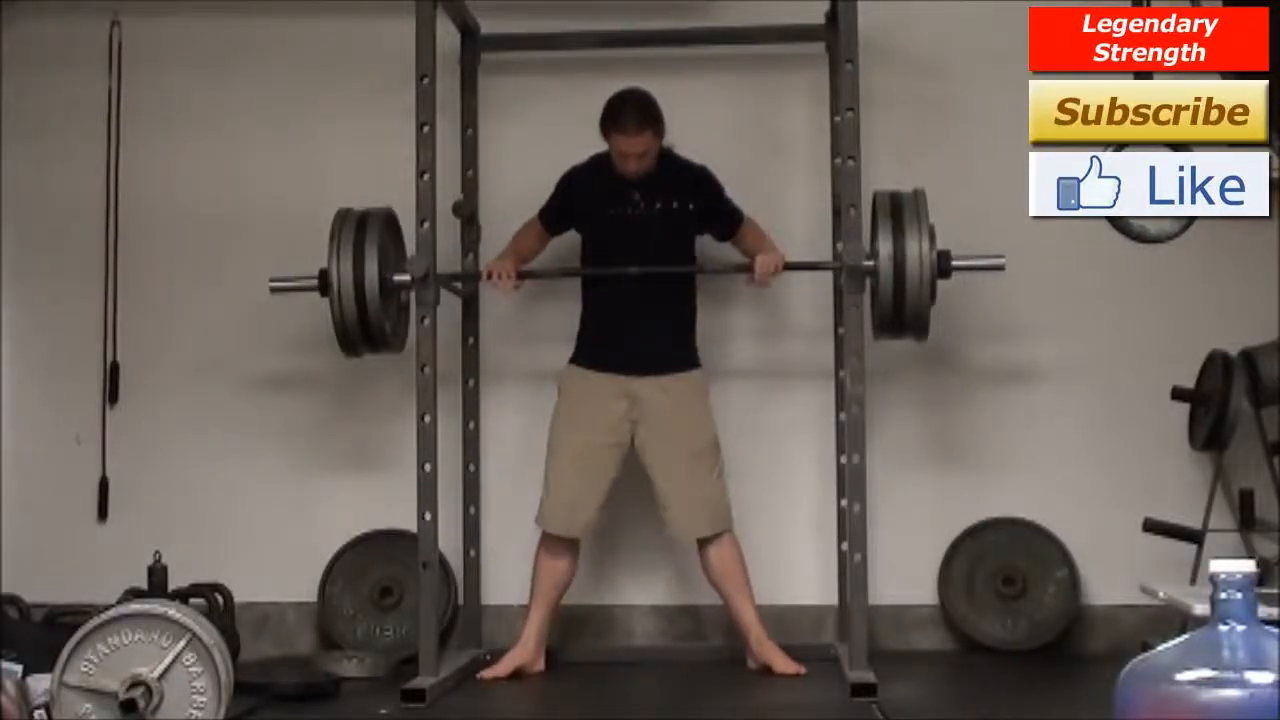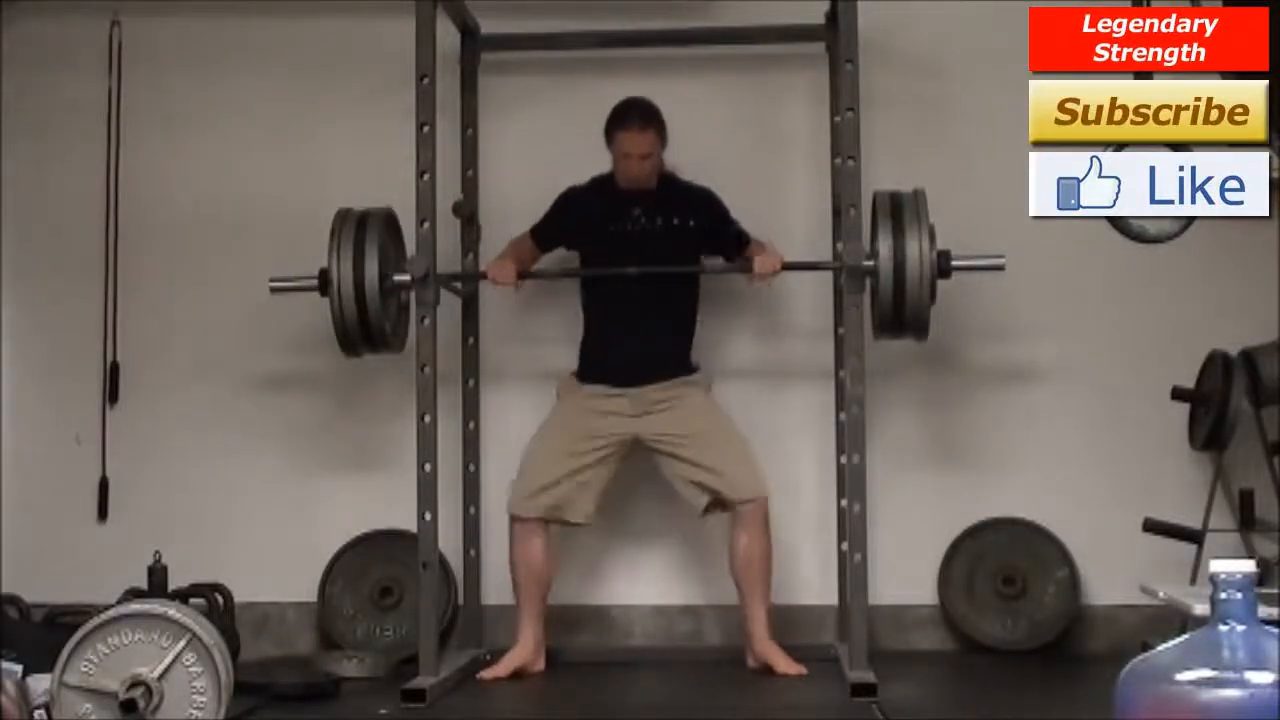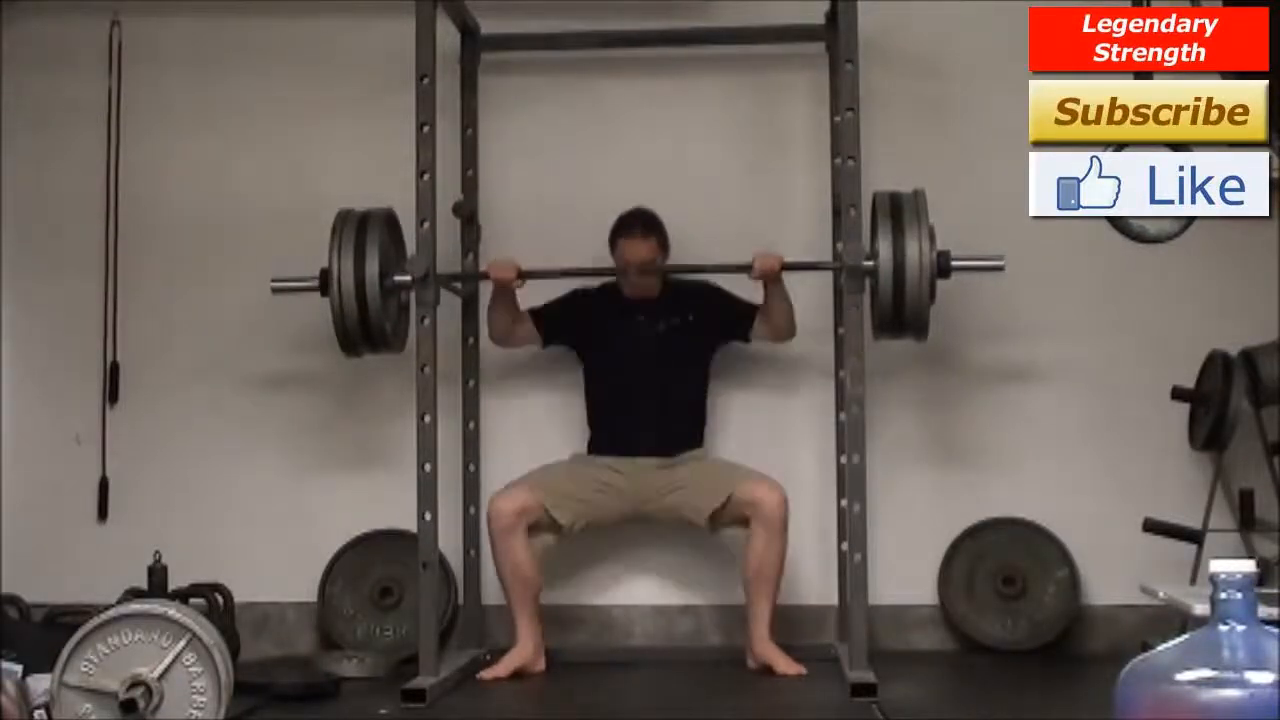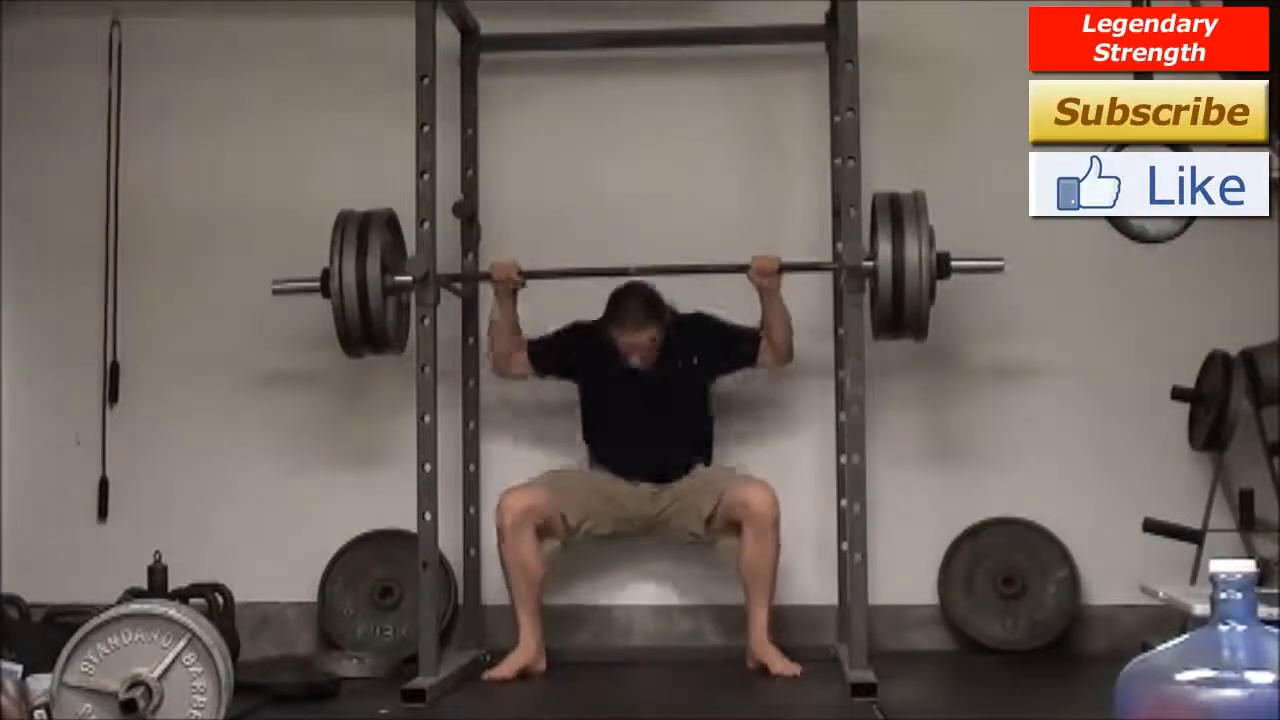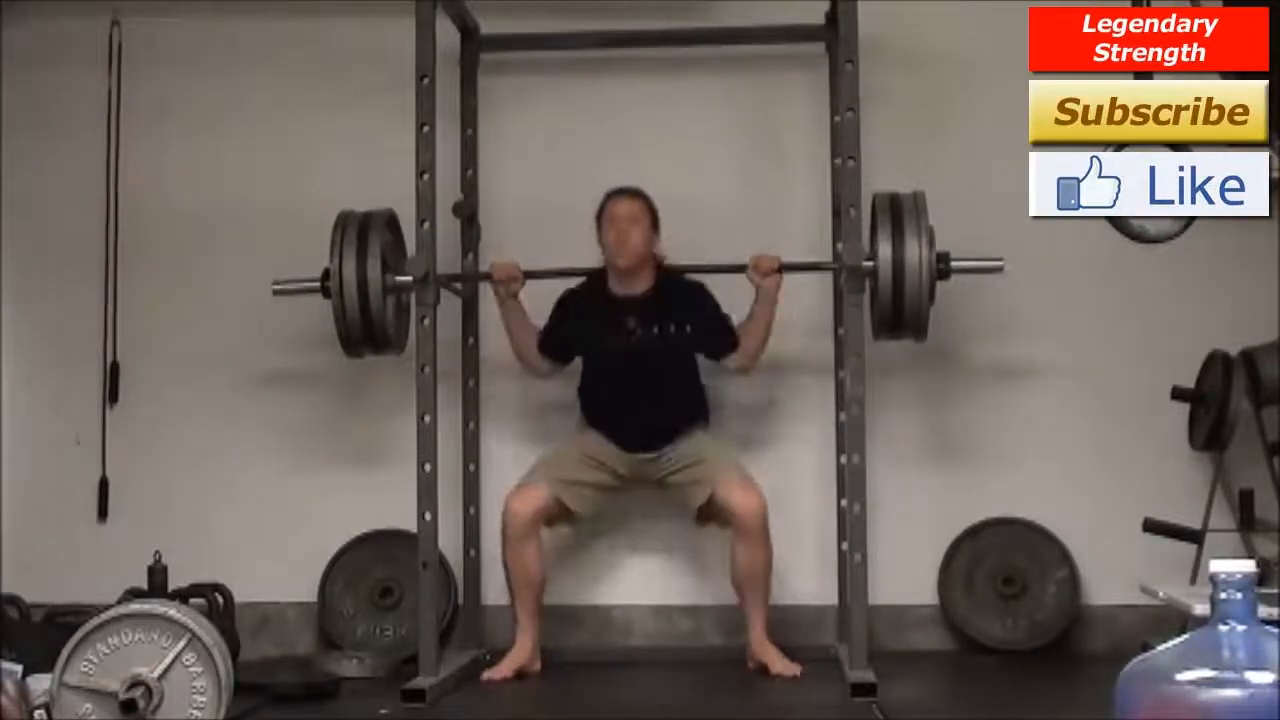
dt=0.4s
person 1, frame 1
left shoulder: (692, 182)
right shoulder: (581, 183)
left elbow: (738, 227)
right elbow: (542, 227)
left wrist: (765, 252)
right wrist: (508, 258)
left hip: (674, 375)
right hip: (593, 374)
left knee: (707, 517)
right knee: (563, 516)
left ankle: (759, 643)
right ankle: (530, 646)
person 1, frame 2
left shoulder: (695, 203)
right shoulder: (581, 203)
left elbow: (745, 250)
right elbow: (532, 244)
left wrist: (764, 259)
right wrist: (507, 262)
left hip: (676, 389)
right hip: (593, 391)
left knee: (749, 497)
right knee: (529, 506)
left ankle: (759, 640)
right ankle: (529, 644)
person 1, frame 3
left shoulder: (700, 303)
right shoulder: (586, 309)
left elbow: (781, 331)
right elbow: (505, 334)
left wrist: (773, 280)
right wrist: (501, 289)
left hip: (684, 468)
right hip: (604, 470)
left knee: (768, 502)
right knee: (505, 509)
left ankle: (760, 641)
right ankle: (528, 645)
person 1, frame 4
left shoulder: (698, 334)
right shoulder: (583, 342)
left elbow: (778, 354)
right elbow: (506, 363)
left wrist: (770, 293)
right wrist: (504, 300)
left hip: (686, 482)
right hip: (608, 483)
left knee: (760, 501)
right knee: (515, 507)
left ankle: (759, 642)
right ankle: (529, 646)
person 1, frame 5
left shoulder: (688, 298)
right shoulder: (579, 303)
left elbow: (740, 357)
right elbow: (542, 363)
left wrist: (766, 294)
right wrist: (508, 301)
left hip: (682, 439)
right hip: (603, 441)
left knee: (748, 508)
right knee: (520, 510)
left ankle: (759, 641)
right ankle: (526, 644)
